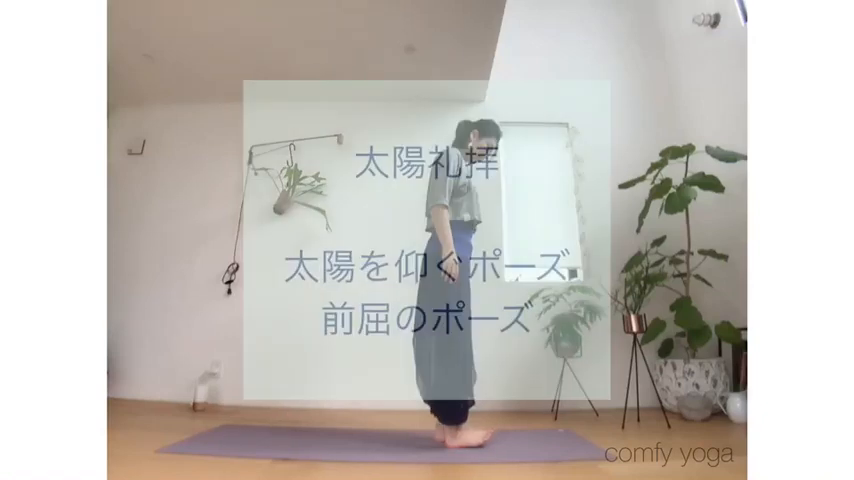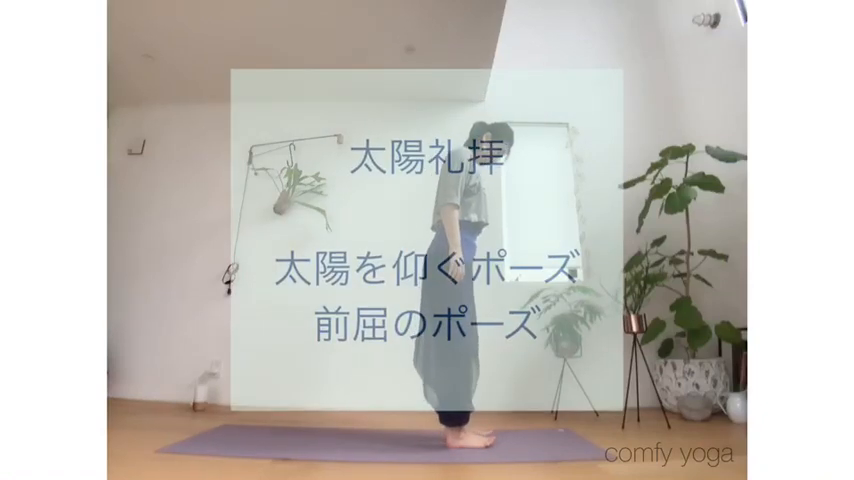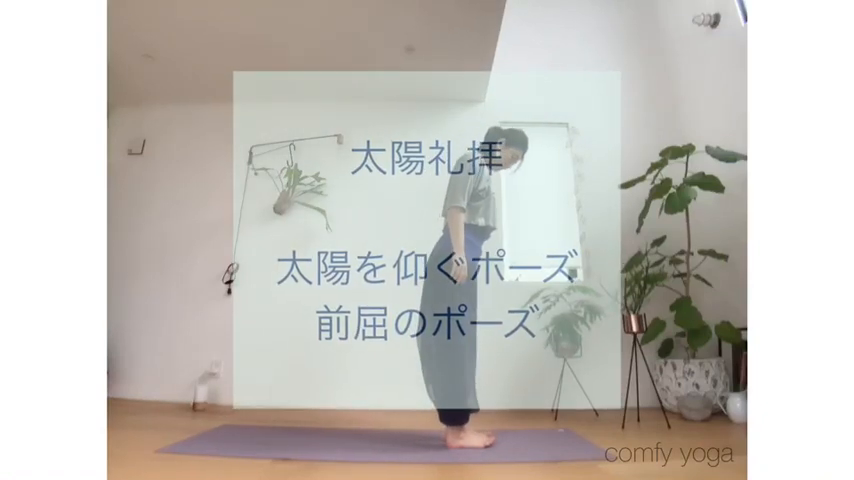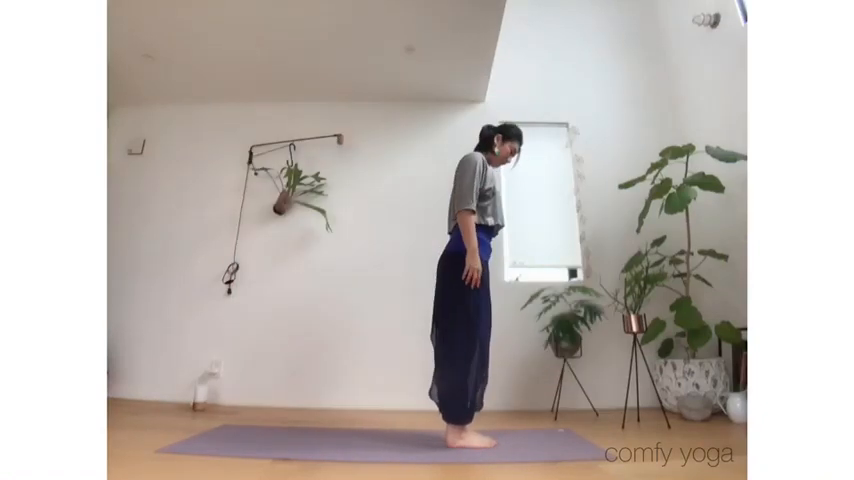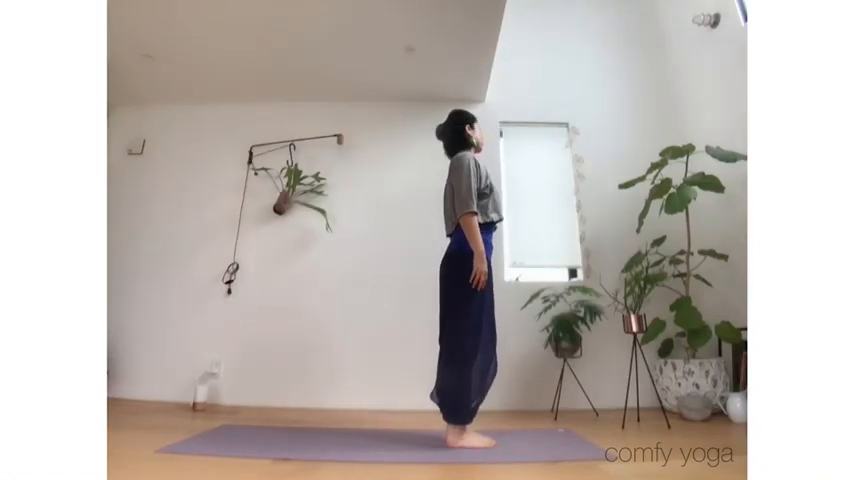
dt=1s
person 1, frame 1
left shoulder: (461, 167)
right shoulder: (450, 157)
right elbow: (438, 205)
left wrist: (454, 253)
right wrist: (448, 251)
left hip: (455, 253)
right hip: (447, 252)
left knee: (452, 338)
right knee: (451, 337)
left ankle: (446, 422)
right ankle: (453, 428)
person 1, frame 2
left shoulder: (471, 167)
right shoulder: (459, 157)
right elbow: (448, 206)
left wrist: (460, 254)
right wrist: (456, 252)
left hip: (459, 254)
right hip: (451, 254)
left knee: (459, 339)
right knee: (452, 339)
left ankle: (455, 422)
right ankle: (455, 430)
person 1, frame 3
left shoulder: (483, 172)
right shoulder: (471, 162)
right elbow: (454, 207)
left wrist: (464, 257)
right wrist: (458, 254)
left hip: (464, 258)
right hip: (455, 258)
left knee: (459, 342)
right knee: (453, 341)
left ankle: (458, 424)
right ankle: (456, 430)
person 1, frame 4
left shoulder: (486, 170)
right shoulder: (474, 161)
right elbow: (465, 209)
right wrist: (472, 254)
left hip: (473, 258)
right hip: (465, 258)
left knee: (470, 341)
right knee: (463, 341)
left ankle: (459, 425)
right ankle: (457, 430)
person 1, frame 5
left shoulder: (468, 163)
right shoulder: (465, 159)
right elbow: (467, 211)
right wrist: (479, 255)
left hip: (470, 258)
right hip: (468, 258)
left knee: (472, 341)
right knee: (466, 341)
left ankle: (460, 425)
right ankle: (457, 430)
